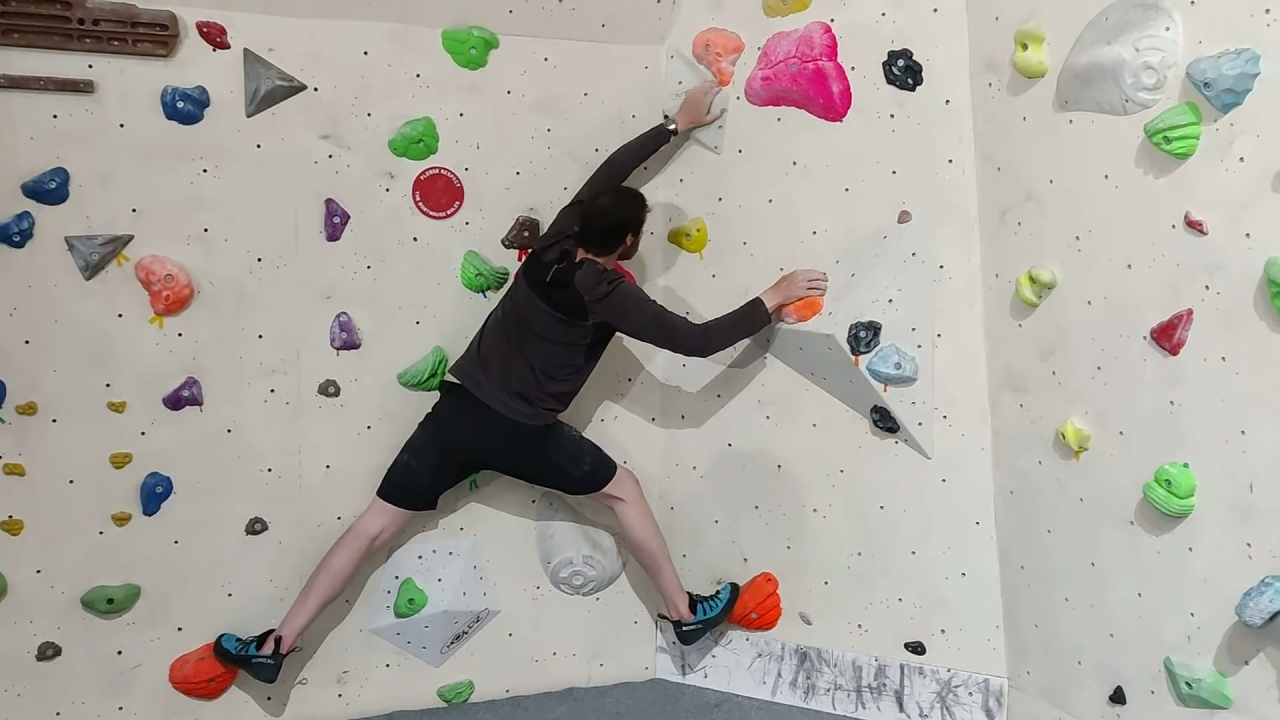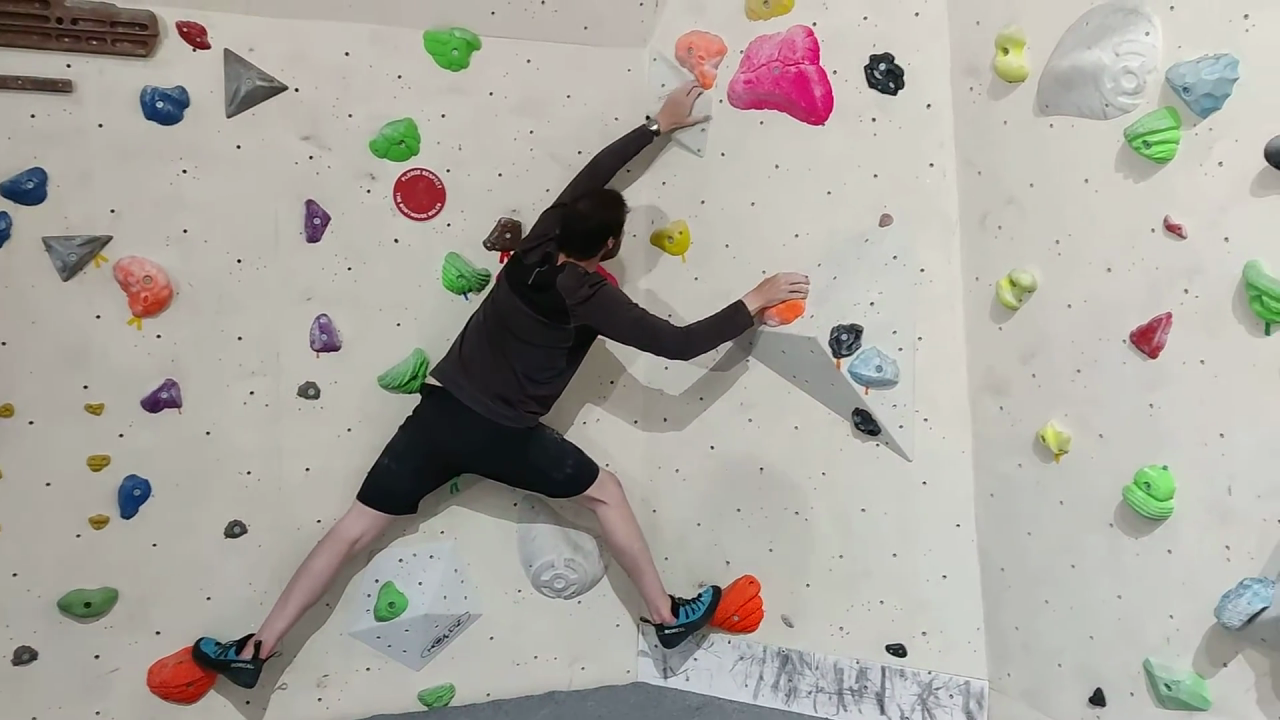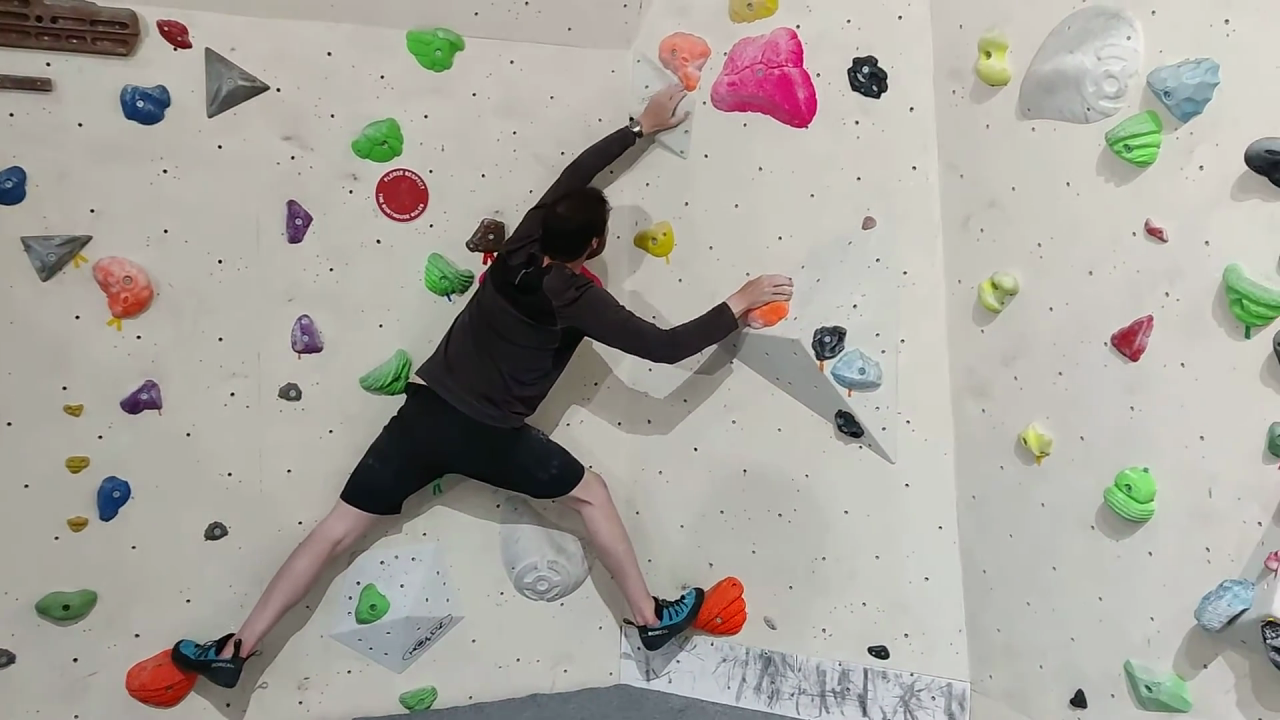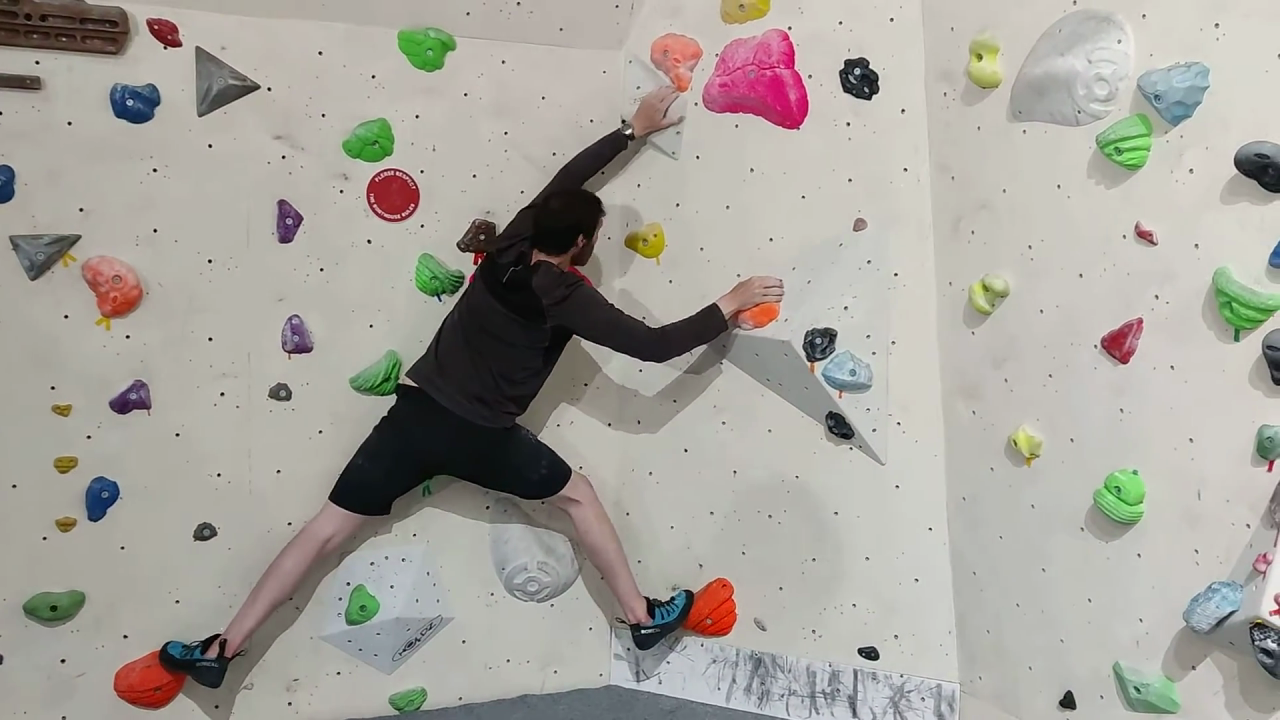
dt=0.3s
person 1, frame 1
left shoulder: (556, 240)
right shoulder: (607, 294)
left elbow: (610, 169)
right elbow: (698, 340)
left wrist: (675, 125)
right wrist: (773, 299)
left hip: (458, 412)
right hip: (521, 434)
left knee: (373, 525)
right knee: (623, 490)
left ankle: (275, 645)
right ankle: (683, 613)
person 1, frame 2
left shoulder: (539, 241)
right shoulder: (590, 297)
left elbow: (592, 171)
right elbow: (681, 343)
left wrist: (657, 125)
right wrist: (755, 301)
left hip: (439, 413)
right hip: (501, 435)
left knee: (353, 530)
right knee: (606, 492)
left ankle: (254, 651)
right ankle: (665, 616)
person 1, frame 3
left shoulder: (523, 243)
right shoulder: (576, 299)
left elbow: (574, 172)
right elbow: (666, 346)
left wrist: (640, 127)
right wrist: (739, 304)
left hip: (424, 414)
right hip: (486, 436)
left knee: (336, 530)
right knee: (591, 493)
left ankle: (236, 649)
right ankle: (648, 618)
person 1, frame 4
left shoulder: (512, 242)
right shoulder: (564, 296)
left elbow: (566, 177)
right elbow: (654, 345)
left wrist: (632, 131)
right wrist: (728, 306)
left hip: (414, 414)
right hip: (476, 436)
left knee: (323, 531)
right knee: (578, 494)
left ankle: (221, 650)
right ankle: (641, 617)
